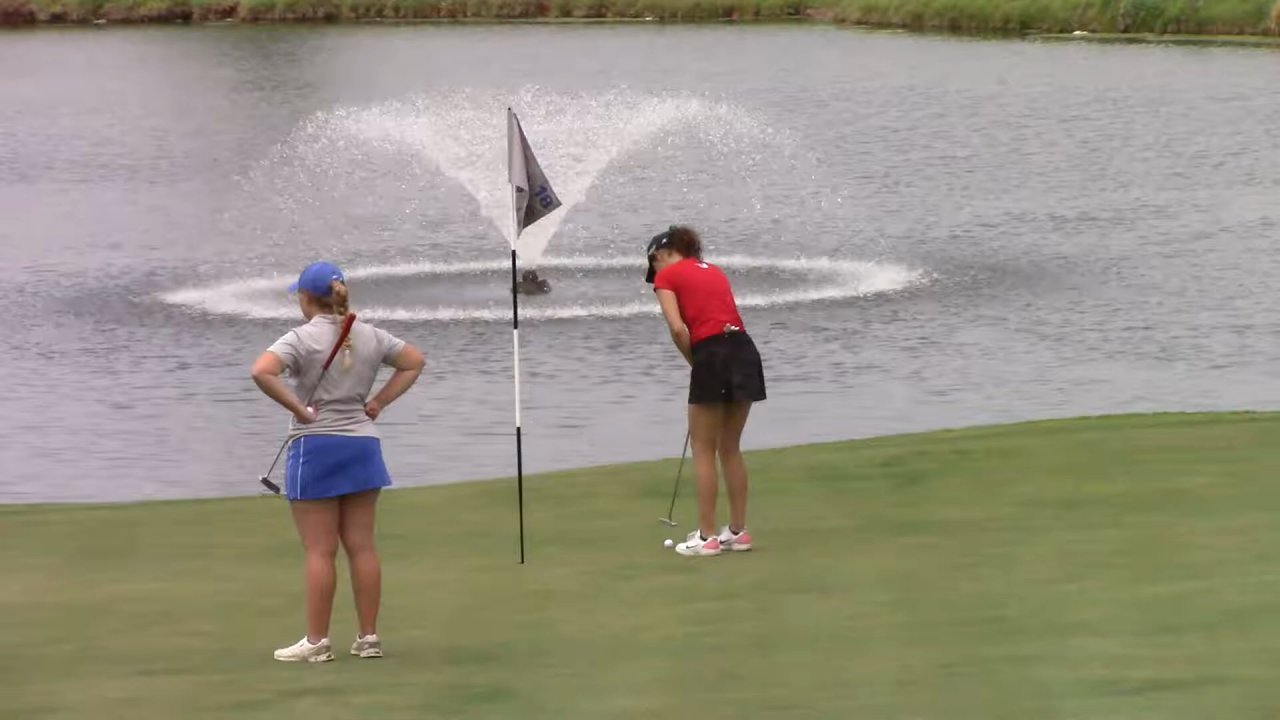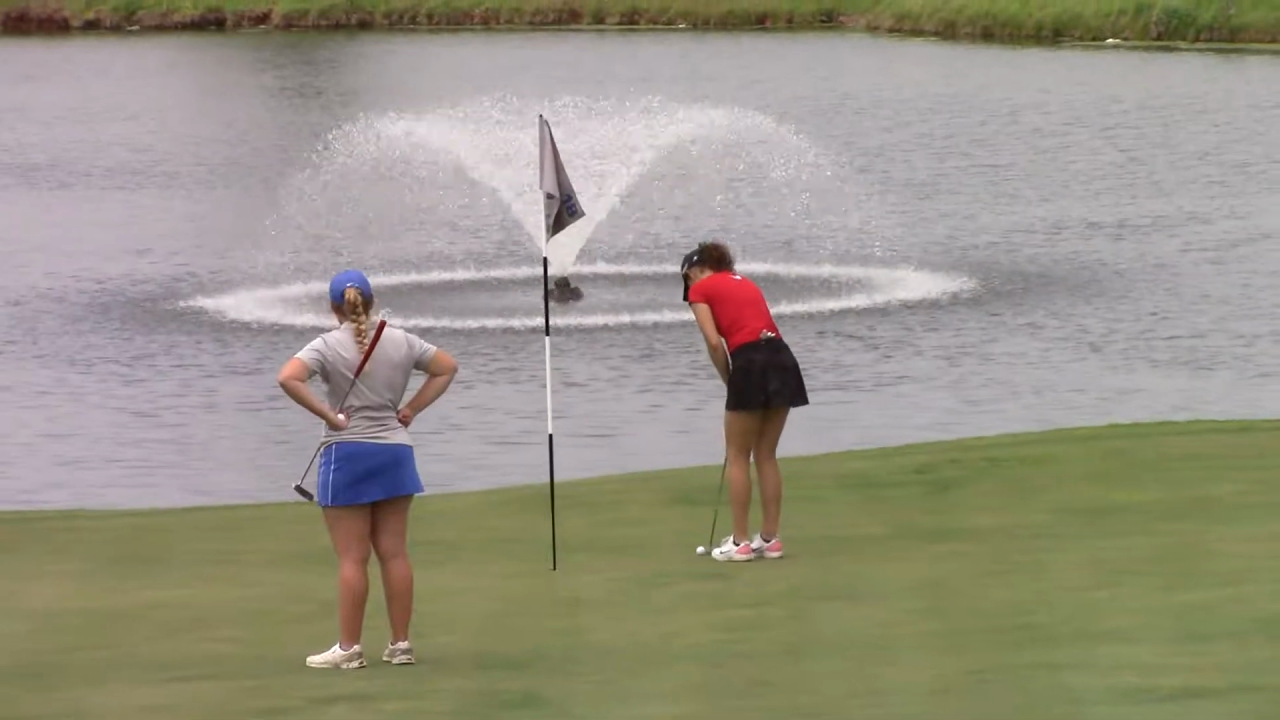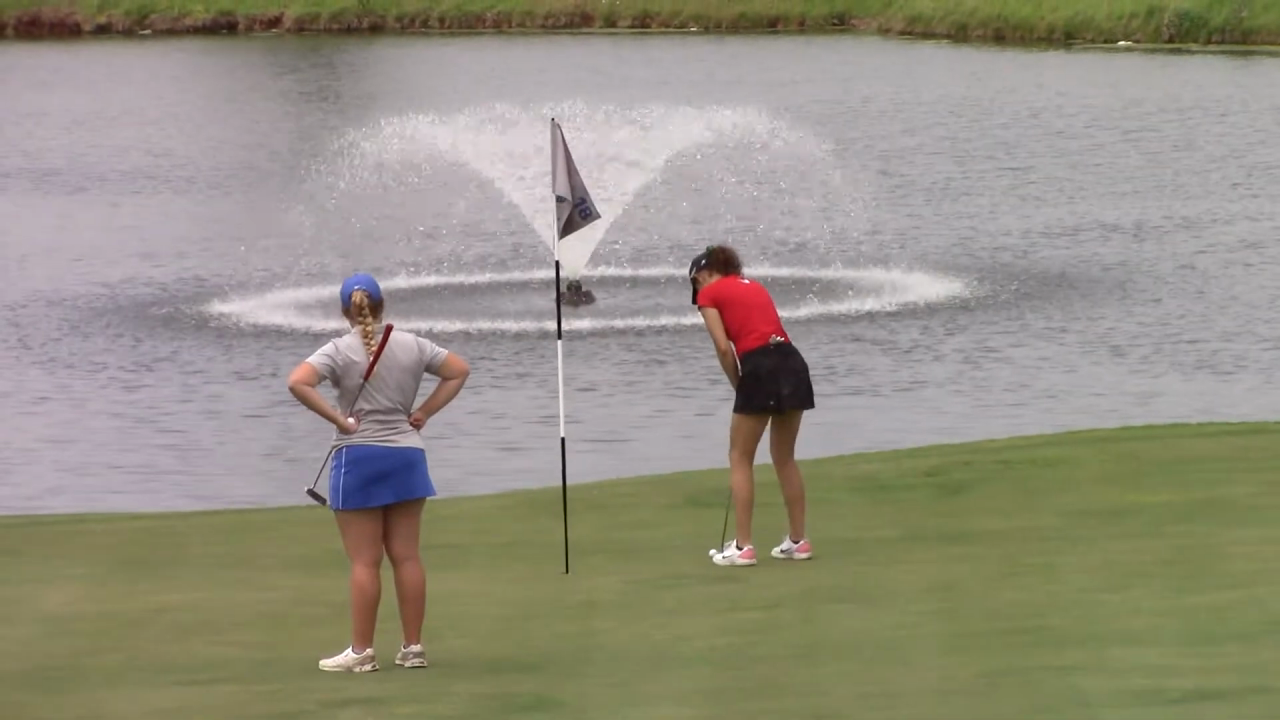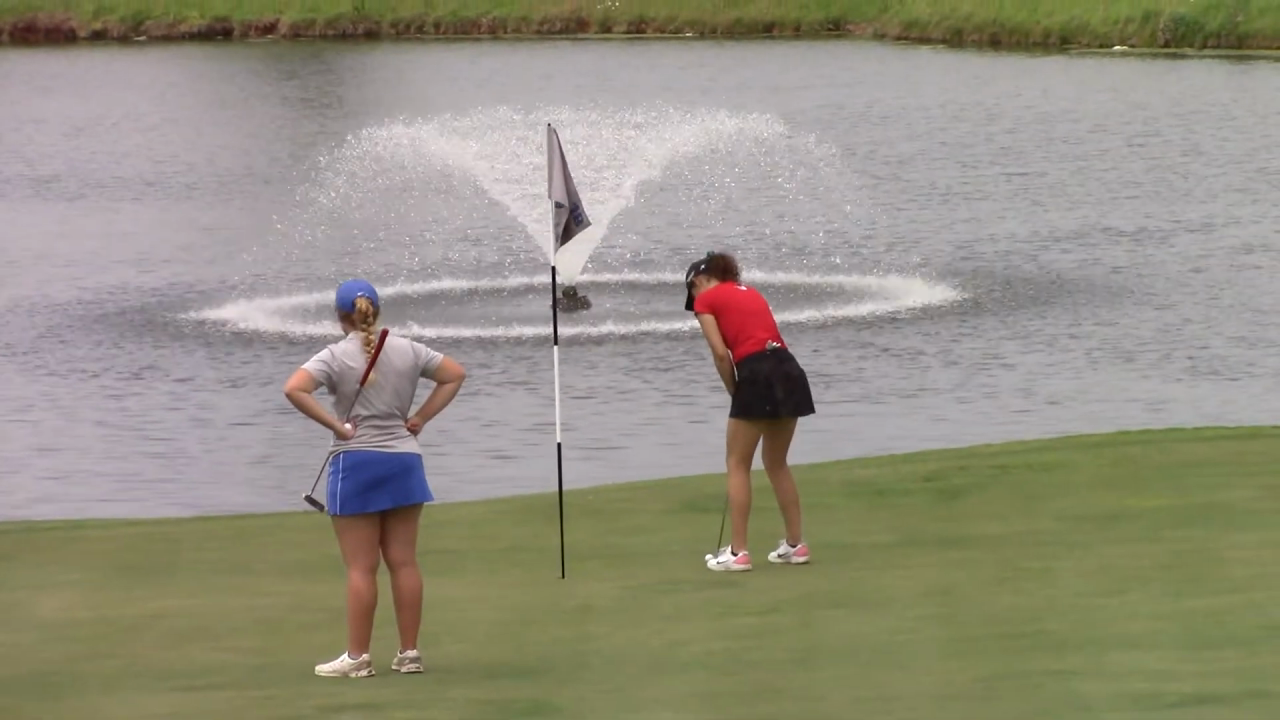
dt=0.7s
person 1, frame 1
left shoulder: (301, 338)
right shoulder: (370, 335)
left elbow: (261, 372)
right elbow: (415, 361)
left wrist: (297, 409)
right wrist: (379, 402)
left hip: (316, 448)
right hip: (362, 447)
left knee: (319, 552)
right knee: (361, 546)
left ankle: (317, 642)
right ankle: (368, 637)
person 1, frame 2
left shoulder: (328, 345)
right shoulder: (401, 341)
left elbow: (288, 378)
right elbow: (448, 367)
left wrist: (328, 416)
right wrist: (413, 409)
left hip: (348, 456)
right hip: (395, 453)
left knee: (352, 559)
right knee: (394, 553)
left ankle: (349, 648)
right ankle: (401, 644)
person 1, frame 3
left shoulder: (339, 350)
right shoulder: (412, 345)
left elbow: (297, 383)
right elbow: (460, 371)
left wrist: (338, 420)
right wrist: (425, 412)
left hip: (359, 459)
right hip: (407, 457)
left knee: (364, 562)
right knee: (406, 556)
left ankle: (362, 652)
right ankle: (413, 647)
person 1, frame 4
left shoulder: (335, 356)
right shoulder: (407, 350)
left elbow: (293, 389)
right elbow: (456, 374)
left wrist: (336, 426)
right wrist: (422, 418)
left hip: (356, 464)
right hip: (404, 462)
left knee: (361, 568)
right knee: (404, 562)
left ankle: (358, 656)
right ankle: (409, 652)
person 2, frame 1
left shoulder: (666, 275)
right shoulder: (714, 270)
left elbow: (678, 328)
left wrist: (695, 363)
right wrist: (701, 360)
left hip: (713, 357)
right hip: (744, 352)
left knee: (703, 451)
right knee: (730, 448)
left ankle: (707, 536)
right ankle: (738, 531)
person 2, frame 2
left shoulder: (699, 289)
right shoulder: (746, 283)
left elbow: (715, 343)
left wrist: (728, 381)
right wrist: (735, 379)
left hip: (751, 364)
right hip: (782, 359)
left knee: (737, 457)
right knee: (765, 455)
left ankle: (740, 542)
right ankle: (770, 539)
person 2, frame 3
left shoulder: (708, 294)
right shoulder: (754, 285)
left elbow: (724, 348)
left wrist: (738, 385)
right wrist: (744, 384)
left hip: (760, 369)
right hip: (792, 364)
left knee: (740, 459)
right knee: (784, 458)
left ankle: (743, 546)
right ankle: (798, 540)
person 2, frame 4
left shoulder: (705, 299)
right shoulder: (750, 292)
left elbow: (721, 354)
left wrist: (734, 392)
right wrist: (741, 391)
left hip: (757, 375)
right hip: (789, 370)
left knee: (737, 465)
right knee: (776, 463)
left ankle: (738, 552)
right ankle: (795, 544)
